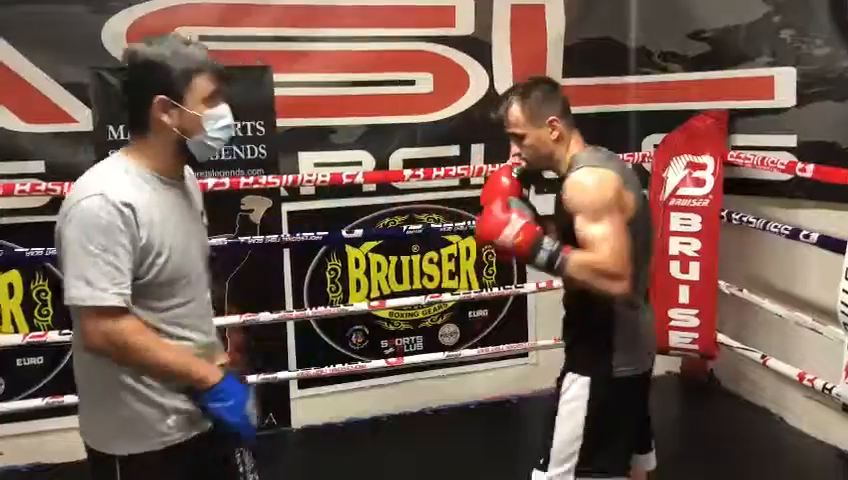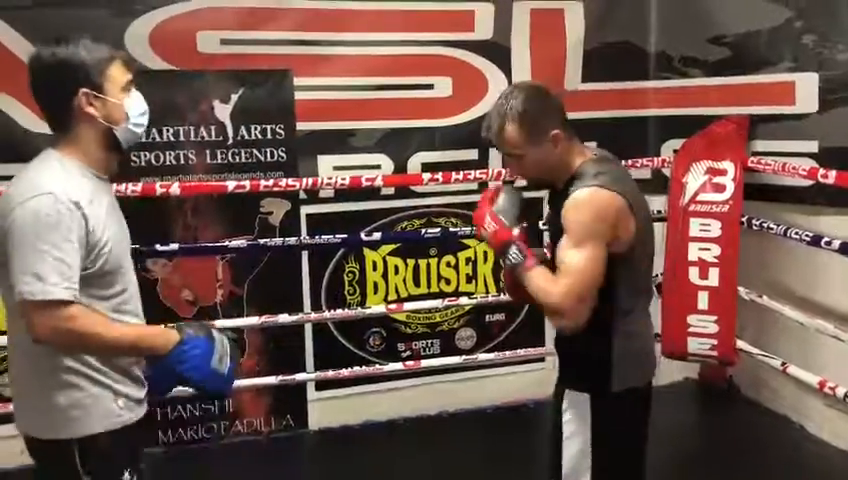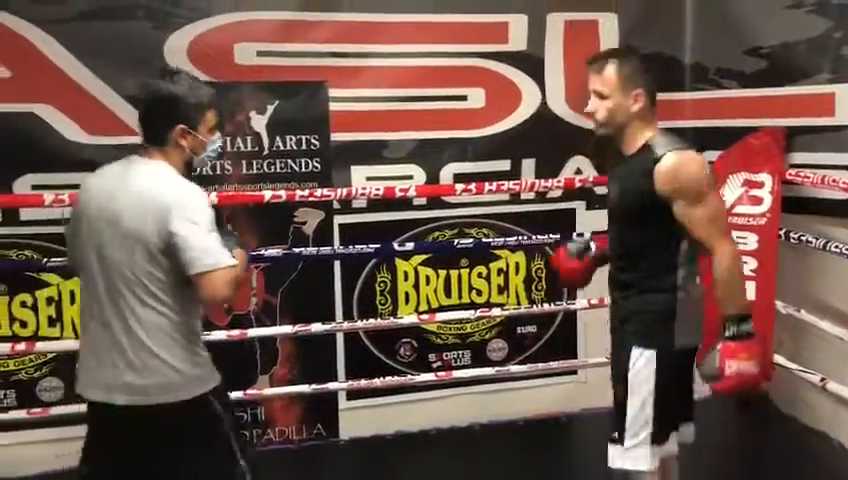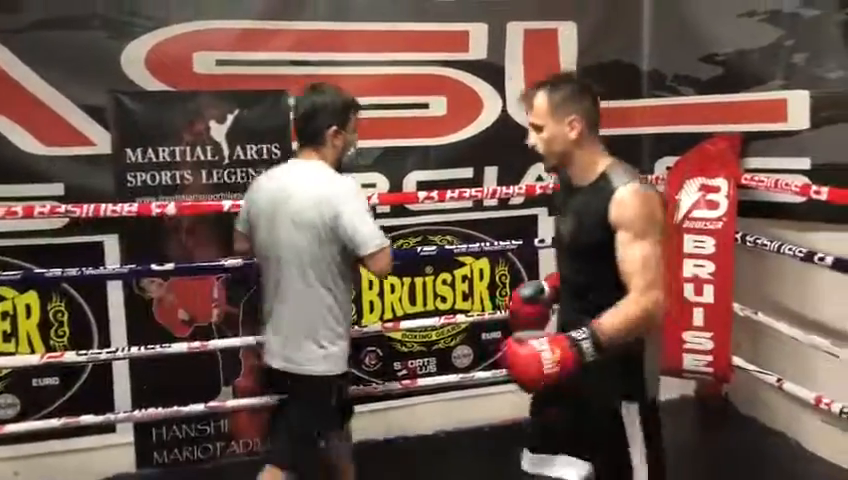
dt=0.7s
person 1, frame 1
left shoulder: (183, 181)
right shoulder: (103, 202)
right elbow: (102, 329)
left wrist: (216, 364)
right wrist: (209, 375)
left hip: (198, 410)
right hip: (139, 435)
person 1, frame 2
left shoulder: (89, 180)
right shoulder: (49, 200)
right elbow: (51, 320)
left wrist: (148, 350)
right wrist: (169, 342)
left hip: (114, 403)
right hip: (83, 417)
person 1, frame 3
left shoulder: (95, 184)
right shoulder: (182, 198)
left elbow: (79, 260)
right elbow: (218, 289)
right wrist: (237, 257)
left hip: (105, 380)
right hip: (175, 382)
person 1, frame 4
left shoulder: (263, 184)
right shoulder: (339, 190)
left elbow: (243, 244)
right elbow: (381, 263)
right wrist: (350, 242)
left hip: (281, 341)
right hip: (316, 347)
left knee: (334, 421)
person 2, frame 1
left shoulder: (590, 179)
right shoulder: (585, 172)
left elbow: (614, 279)
right elbow: (568, 255)
left wrist: (532, 242)
right wrist: (513, 221)
left hip: (605, 352)
right hip: (622, 345)
person 2, frame 2
left shoulder: (592, 199)
right shoulder: (593, 165)
left elbow: (565, 310)
left wrist: (508, 244)
right wrist: (542, 268)
left hip: (602, 368)
right hip: (611, 357)
person 2, frame 3
left shoulder: (674, 164)
right shoulder: (627, 156)
left elbow: (723, 251)
left wrist: (738, 333)
right wrist: (595, 252)
left hip: (661, 324)
right hip: (631, 316)
person 2, frame 4
left shoulder: (628, 197)
right shoulder: (567, 184)
left elbow: (649, 300)
left wrist: (573, 346)
right wrist: (549, 288)
left hip: (618, 366)
right hip: (570, 356)
